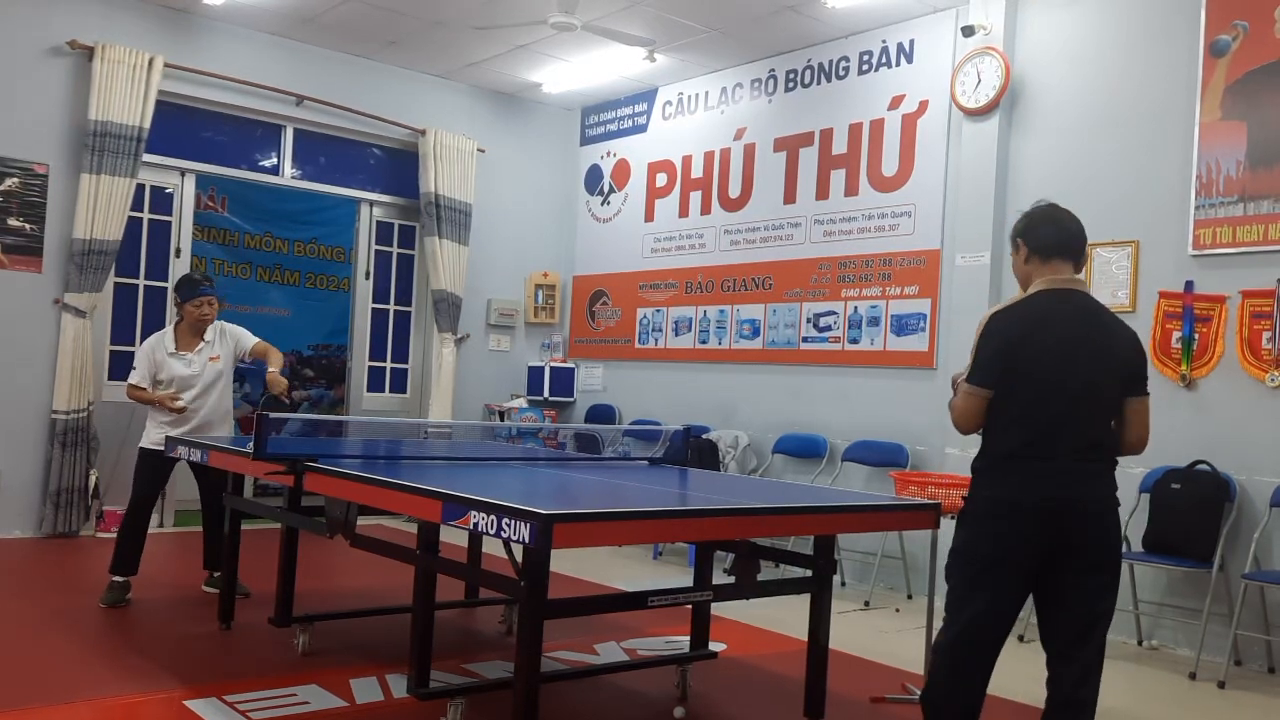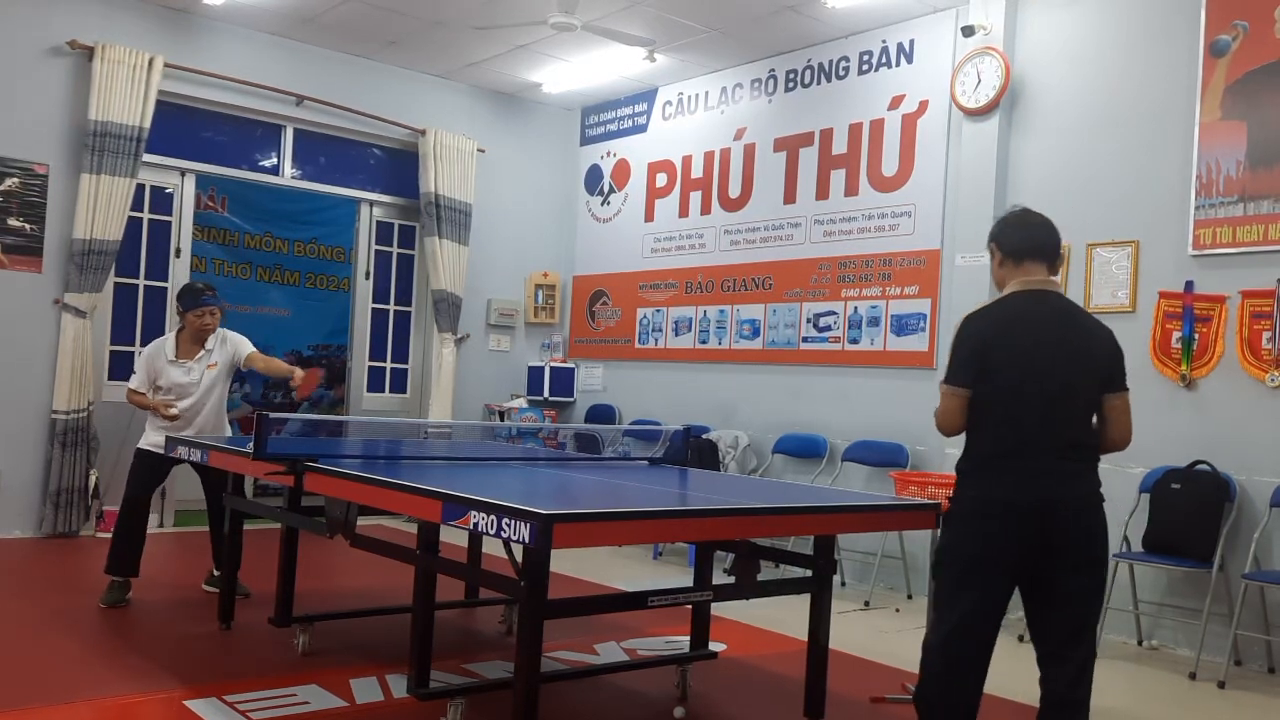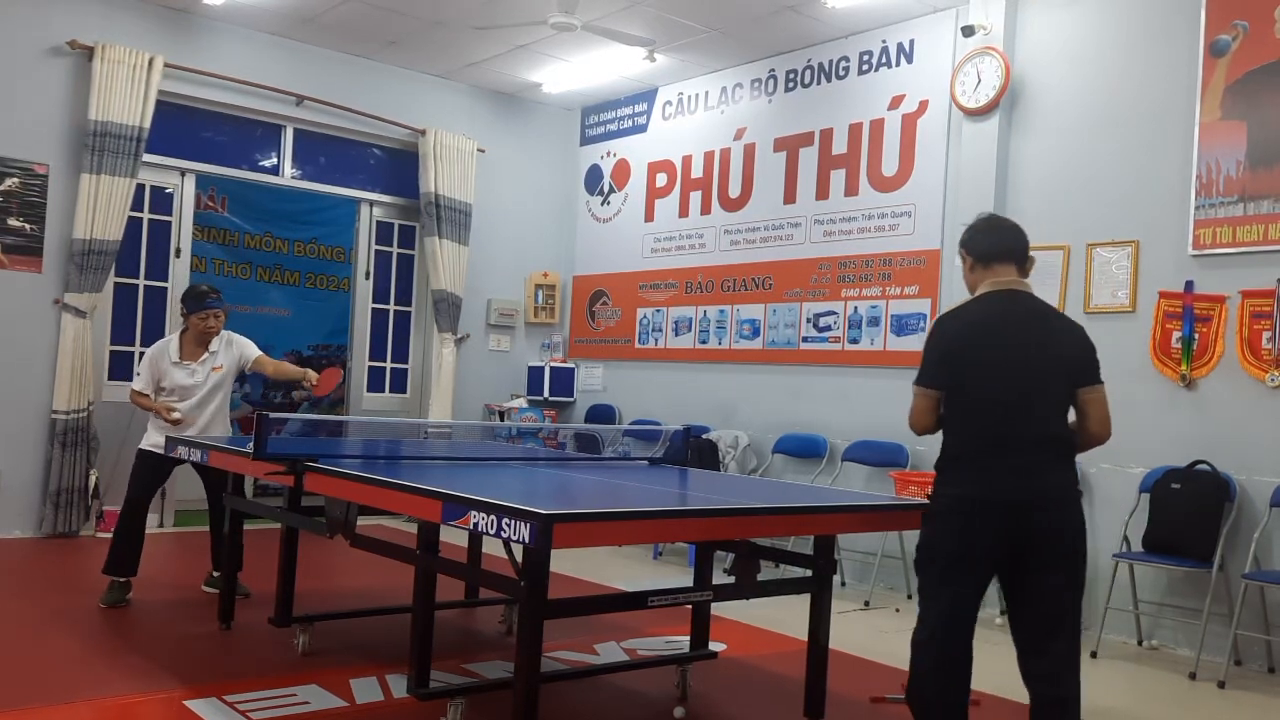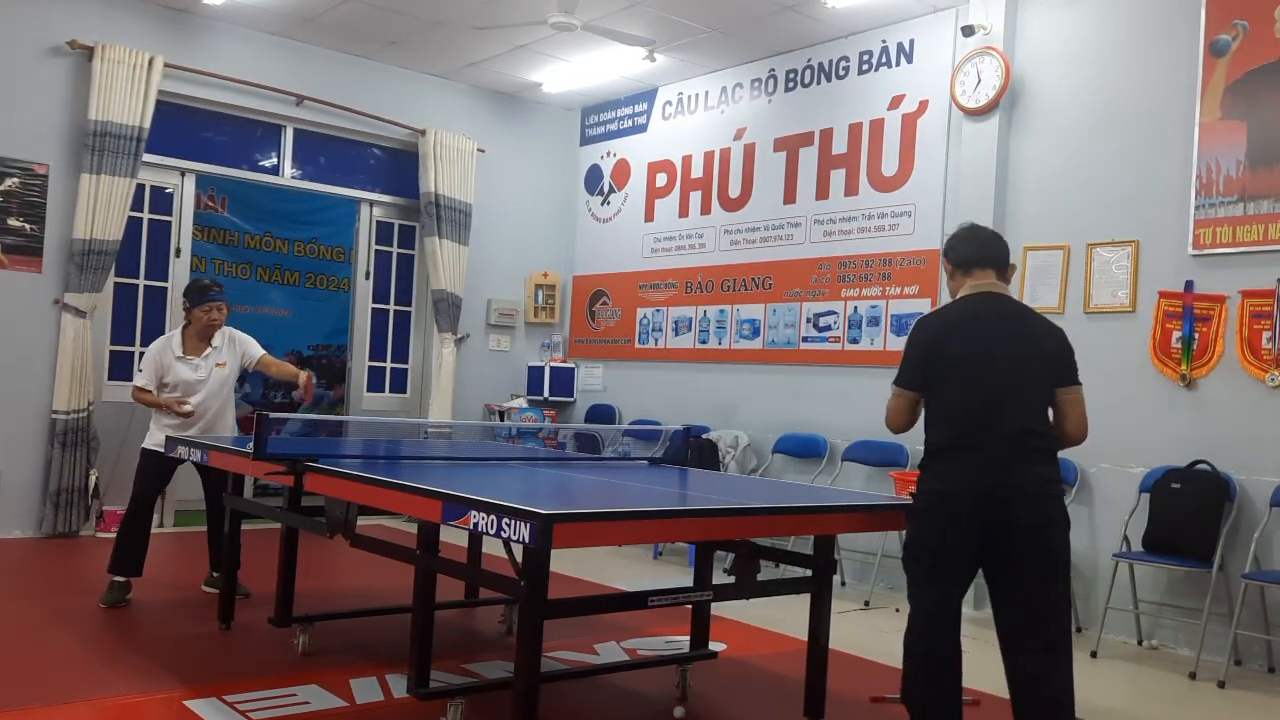
dt=0.2s
person 1, frame 1
left shoulder: (1007, 322)
right shoulder: (1122, 336)
left elbow: (967, 420)
right elbow: (1133, 438)
left wrist: (961, 389)
left hip: (1006, 506)
right hip: (1088, 512)
left knee: (966, 642)
right knee: (1076, 657)
person 1, frame 2
left shoulder: (983, 324)
right shoulder: (1098, 335)
left elbow: (950, 422)
right elbow: (1117, 435)
left wrist: (948, 401)
left hip: (990, 506)
right hip: (1072, 510)
left knee: (956, 641)
right knee: (1067, 657)
person 1, frame 3
left shoulder: (953, 326)
right shoulder: (1069, 332)
left elbow: (921, 421)
right elbow: (1096, 429)
left hip: (967, 502)
right hip: (1050, 505)
left knee: (943, 636)
right knee: (1052, 651)
person 1, frame 4
left shoulder: (933, 328)
right shoulder: (1048, 333)
left elbow: (899, 419)
right elbow: (1073, 428)
left hip: (951, 496)
right hip: (1031, 498)
left knee: (932, 629)
right knee: (1039, 642)
person 2, frame 1
left shoulder: (229, 335)
right shoulder: (154, 345)
left elbow: (269, 351)
right elbow: (133, 390)
left wrist: (273, 371)
right wrist: (159, 400)
left hip: (214, 438)
right hip: (163, 438)
left knee: (221, 504)
right knee: (140, 504)
left ankle: (217, 573)
right ankle: (120, 579)
person 2, frame 2
left shoulder: (229, 342)
right shoulder: (155, 351)
left elbow: (260, 362)
right elbow: (134, 394)
left wrist: (292, 371)
right wrist: (155, 406)
left hip: (213, 440)
right hip: (161, 440)
left knee: (229, 503)
right knee: (133, 502)
left ankle: (220, 573)
right ankle: (120, 579)
person 2, frame 3
left shoulder: (233, 345)
right shoulder: (158, 353)
left elbow: (269, 366)
right elbow: (137, 394)
left wrist: (303, 373)
right wrist: (158, 409)
right hip: (162, 442)
left knee: (228, 505)
right knee: (135, 503)
left ankle: (220, 574)
right ankle: (120, 579)
person 2, frame 4
left shoulder: (235, 341)
right shoulder: (161, 348)
left elbow: (272, 366)
right elbow: (139, 392)
left wrist: (298, 374)
right wrist: (165, 403)
right hip: (166, 440)
left knee: (225, 505)
right knee: (140, 503)
left ankle: (218, 573)
right ankle: (120, 579)
